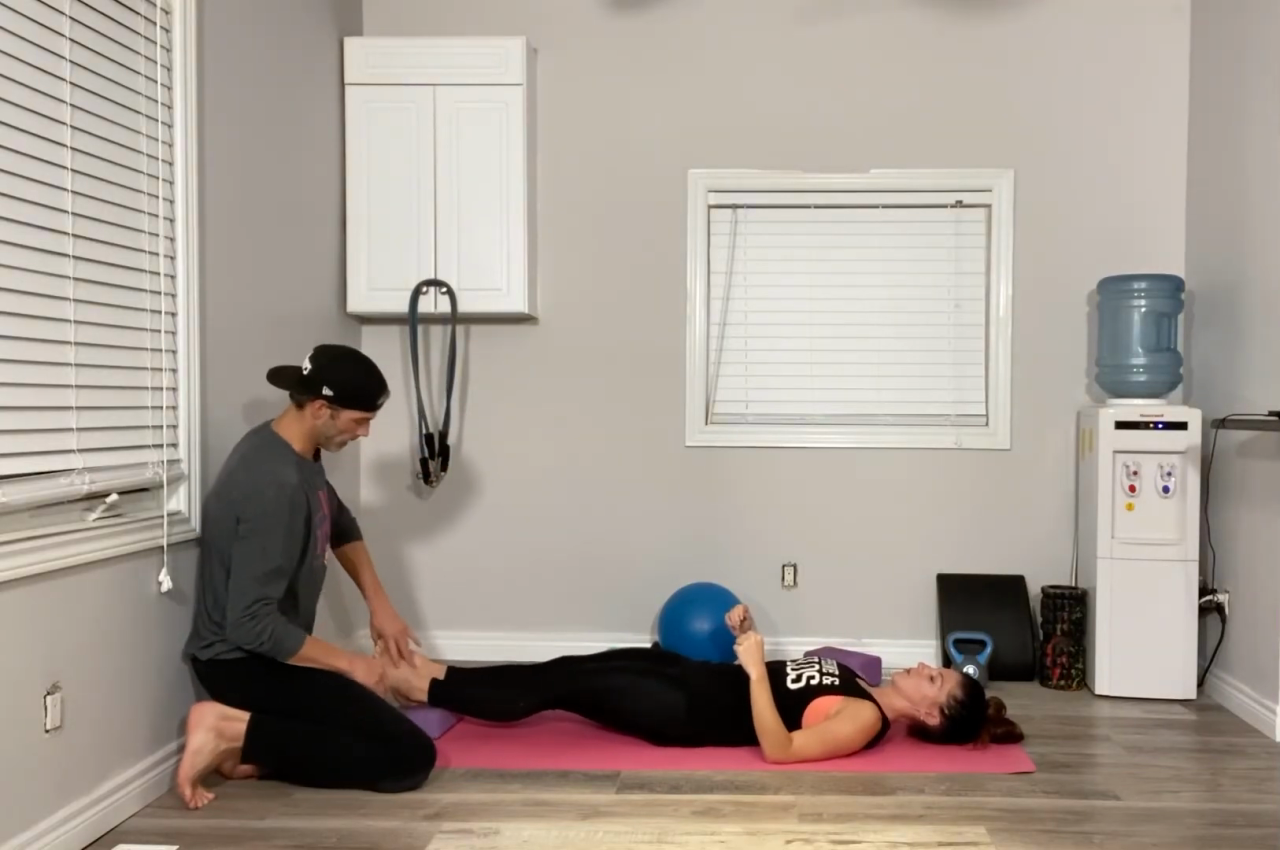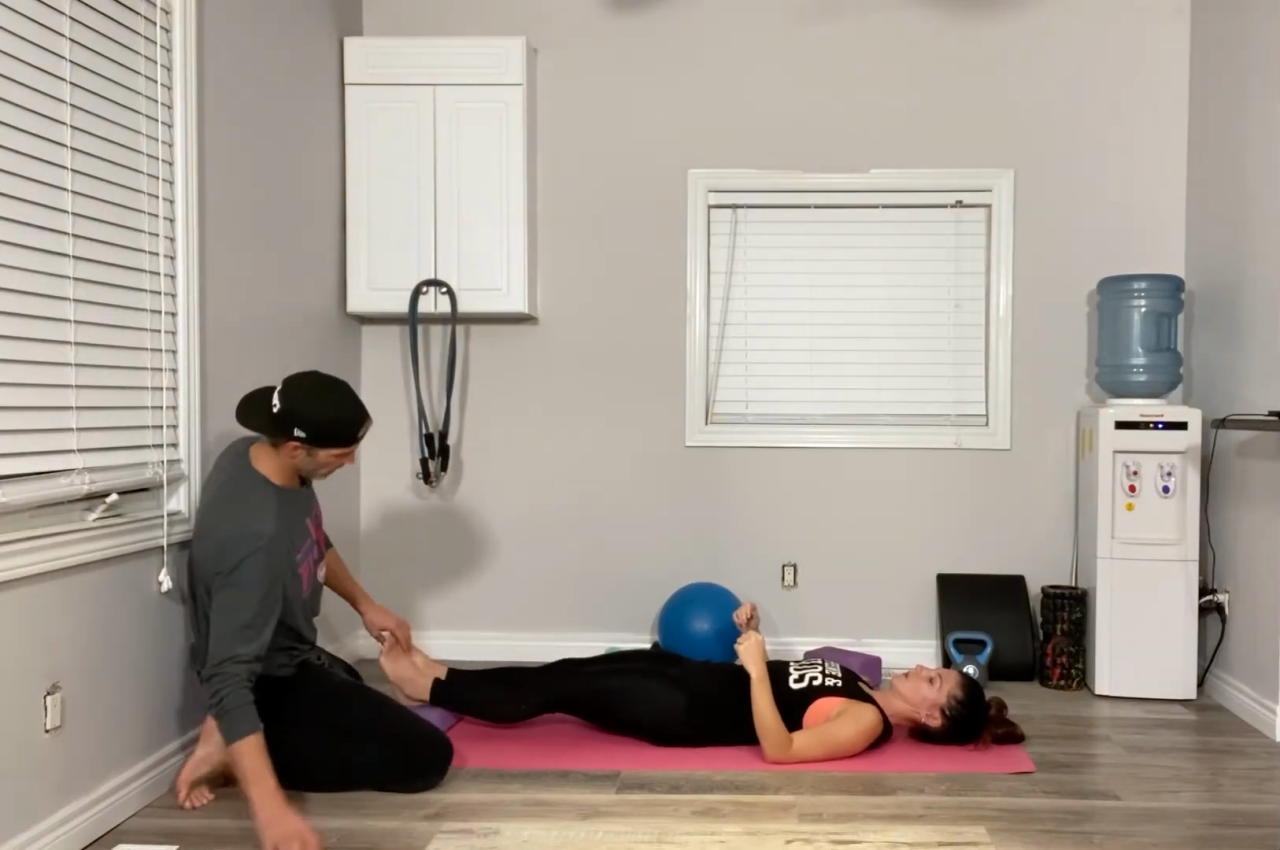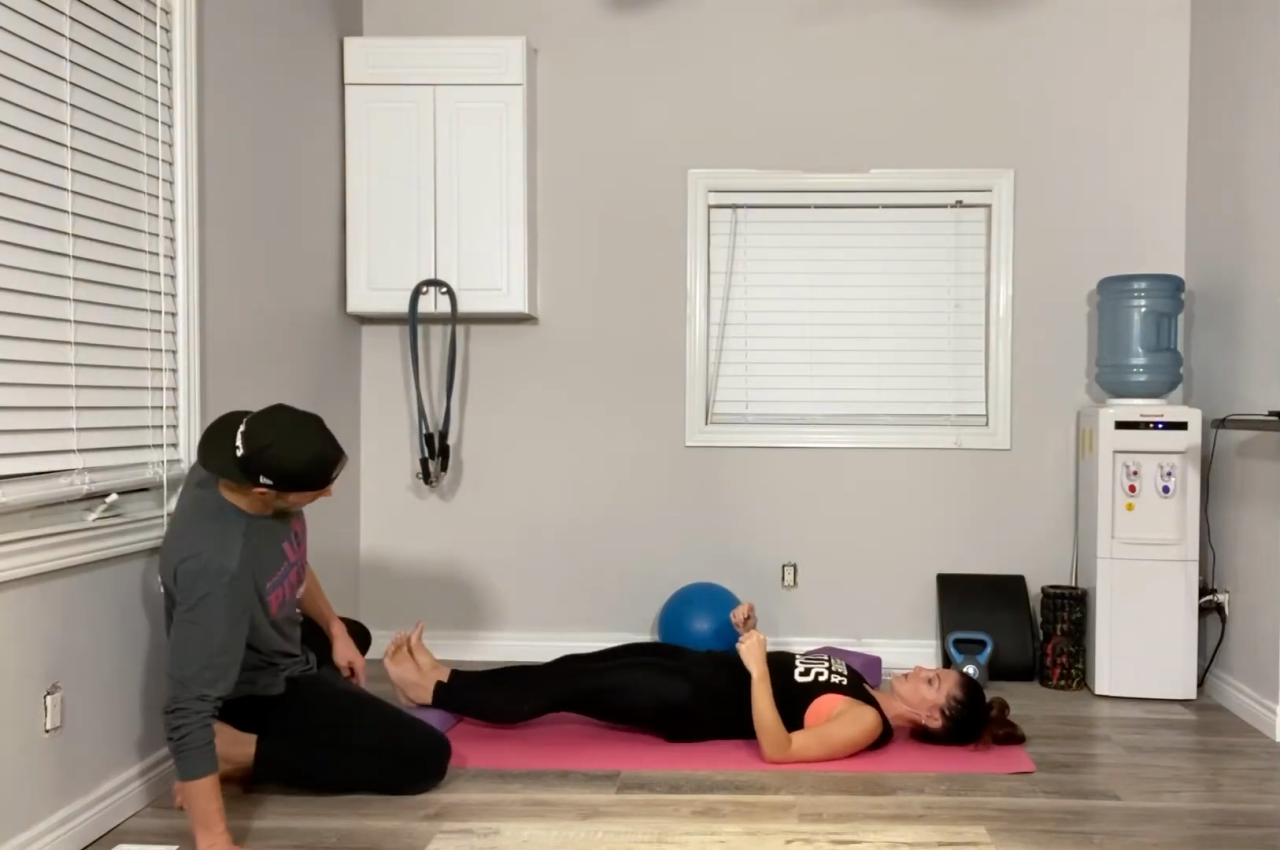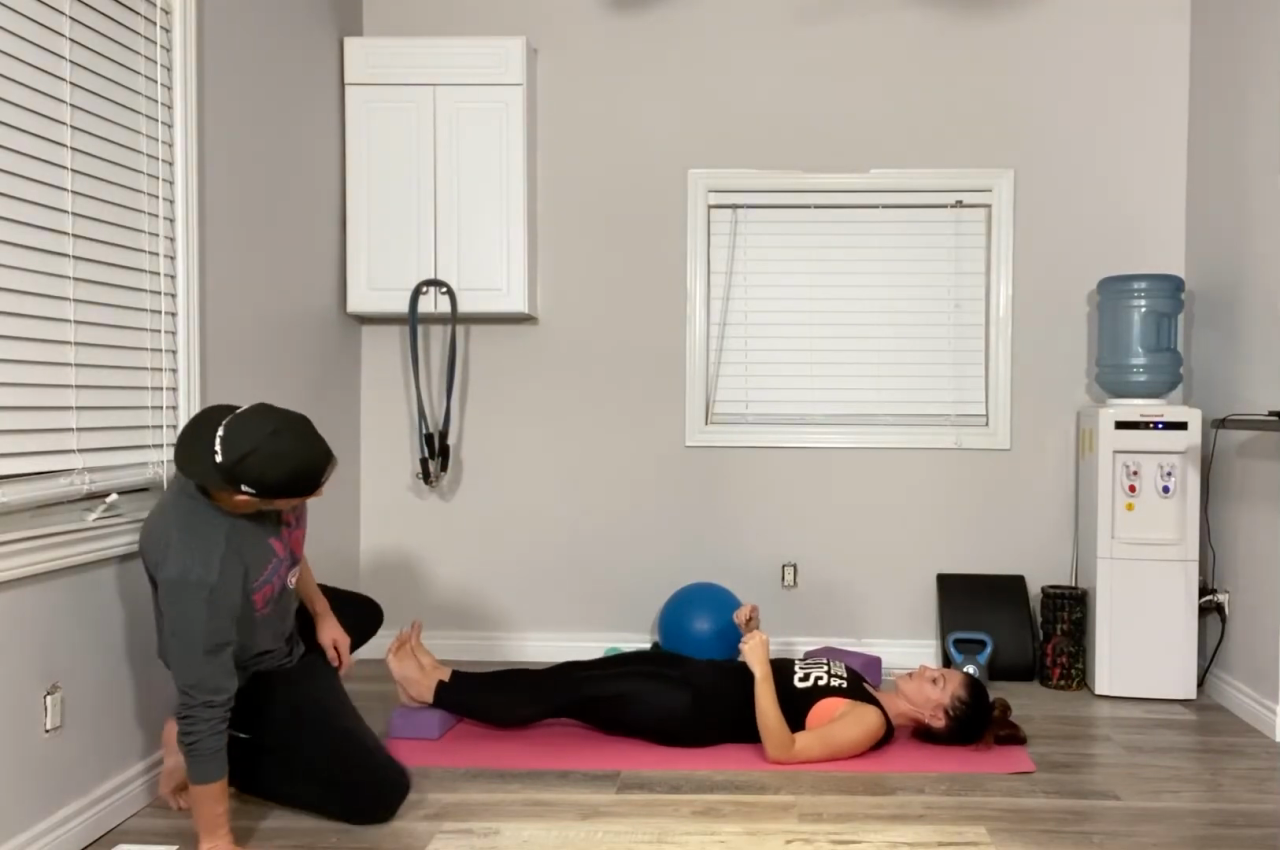
dt=0.5s
person 1, frame 1
left shoulder: (866, 721)
right shoulder: (863, 688)
left elbow: (778, 747)
left wrist: (753, 667)
right wrist: (750, 638)
left hip: (700, 714)
right hip: (705, 678)
left knee: (571, 688)
right knee: (573, 667)
left ankle: (428, 690)
right ankle: (440, 677)
person 1, frame 2
left shoulder: (867, 723)
right shoulder: (863, 691)
left elbow: (778, 748)
left wrist: (754, 665)
right wrist: (752, 637)
left hip: (699, 714)
right hip: (705, 677)
left knee: (567, 693)
right knee: (574, 671)
left ankle: (430, 689)
right ankle: (442, 675)
person 1, frame 3
left shoulder: (867, 724)
right shoulder: (866, 693)
left elbow: (776, 748)
left wrist: (755, 667)
right wrist: (751, 636)
left hip: (701, 703)
right hip: (702, 669)
left knee: (571, 691)
right knee: (573, 667)
left ankle: (432, 692)
right ankle: (444, 676)
person 1, frame 4
left shoulder: (871, 724)
right shoulder: (868, 692)
left elbow: (780, 748)
left wrist: (758, 666)
right wrist: (755, 635)
left hip: (704, 712)
right hip: (709, 677)
left knee: (570, 697)
right knee: (575, 674)
left ankle: (433, 691)
right ankle: (445, 675)
person 2, frame 1
left shoulder: (292, 450)
right shoulder: (274, 486)
left elbow: (342, 527)
right elbow: (252, 624)
left wrist: (379, 604)
right wrist: (350, 663)
left hip: (258, 652)
right hip: (244, 660)
left knee: (370, 717)
right knee: (411, 756)
left ankle: (247, 742)
right ankle: (235, 731)
person 2, frame 2
left shoulder: (256, 456)
right shoulder: (254, 534)
left elbow: (314, 543)
right elbow: (227, 679)
left wrist: (366, 605)
right wrist: (269, 808)
left hip: (281, 656)
right hip: (271, 677)
left knee: (350, 683)
right knee: (428, 757)
left ankle: (255, 752)
right ankle: (239, 747)
person 2, frame 3
left shoulder: (245, 471)
right shoulder: (216, 565)
right elbow: (188, 707)
left wrist: (336, 633)
left hip: (282, 648)
right hip: (260, 689)
left knee: (355, 636)
right knee: (427, 758)
right ankle: (246, 752)
person 2, frame 4
left shoulder: (254, 466)
right shoulder: (196, 564)
right elbow: (202, 705)
left wrist: (323, 615)
left hip: (285, 627)
right hip: (249, 672)
left knee: (362, 614)
right knee: (379, 790)
right ankle: (209, 753)
